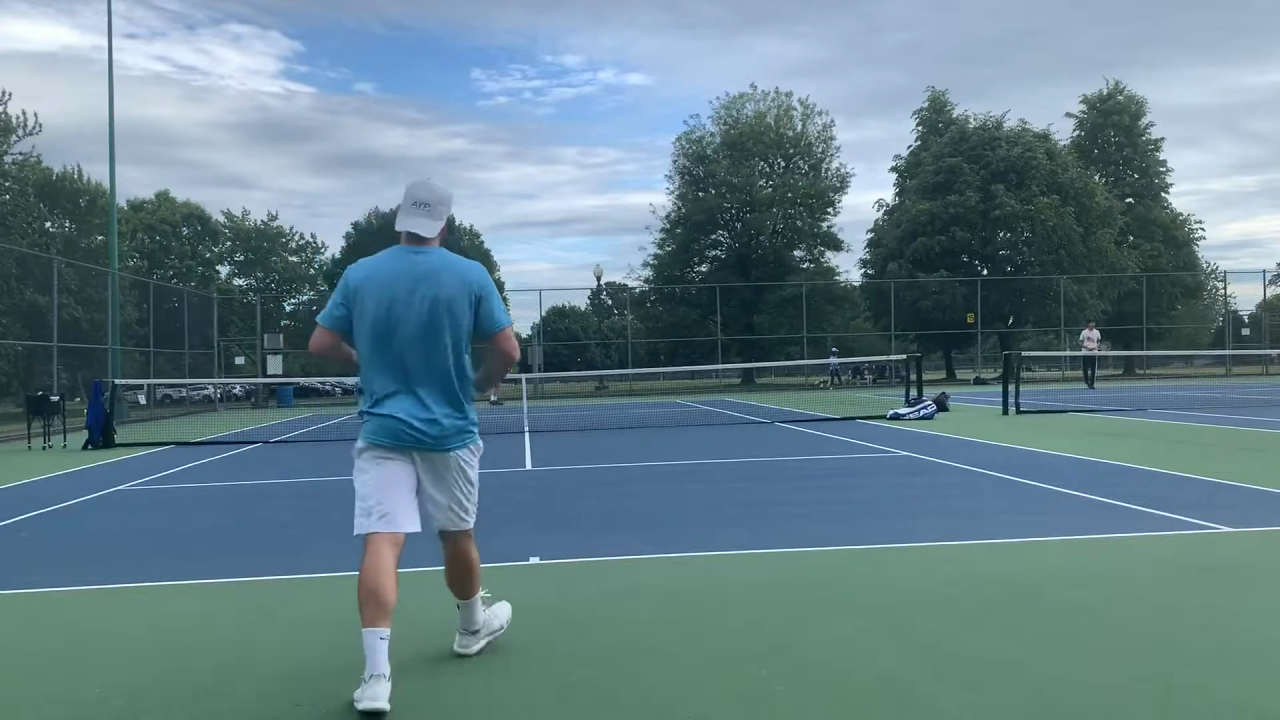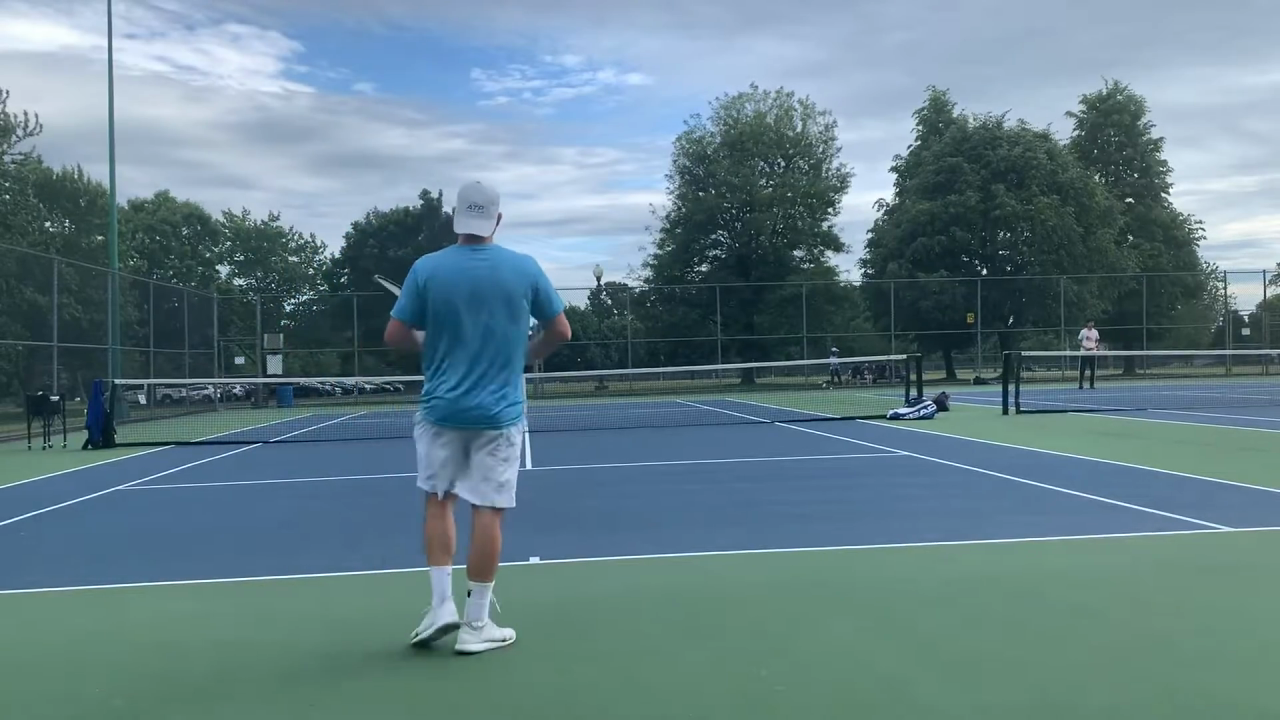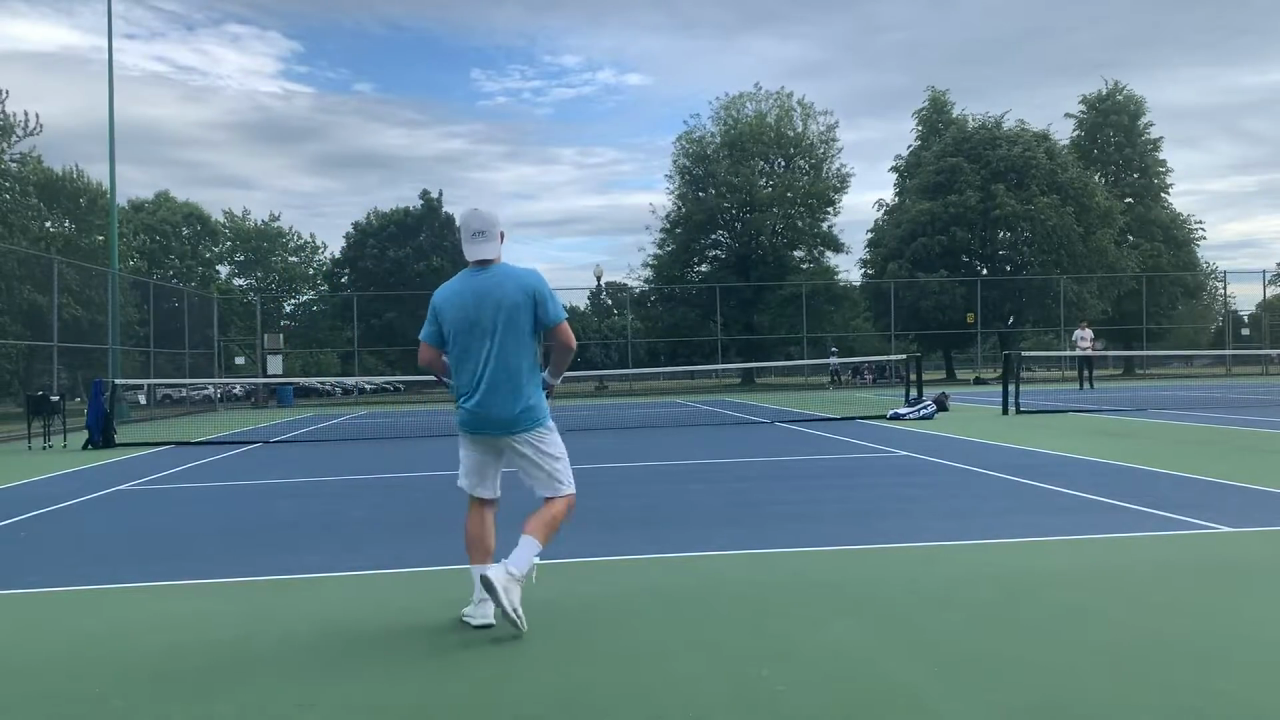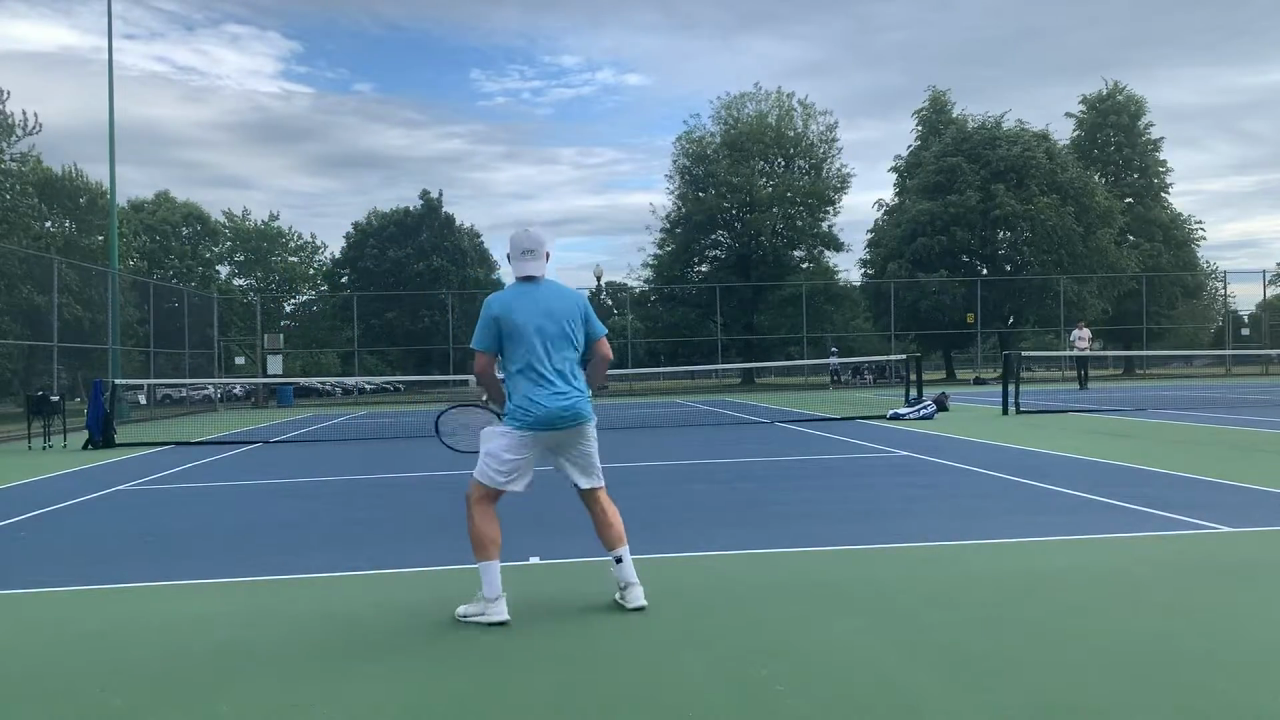
dt=0.4s
person 1, frame 1
left shoulder: (359, 274)
right shoulder: (471, 276)
left elbow: (321, 344)
right elbow: (508, 351)
right wrist: (477, 387)
left hip: (383, 431)
right hip: (451, 431)
left knee: (382, 543)
right knee: (457, 537)
left ankle: (376, 675)
right ankle: (472, 629)
person 1, frame 2
left shoulder: (426, 268)
right shoulder: (525, 268)
left elbow: (394, 335)
right elbow: (561, 332)
left hip: (441, 409)
right hip: (499, 411)
left knee: (438, 501)
right knee: (488, 512)
left ankle: (442, 604)
right ankle: (475, 624)
person 1, frame 3
left shoulder: (444, 295)
right shoulder: (529, 281)
left elbow: (427, 360)
right elbow: (566, 343)
right wrist: (551, 378)
left hip: (473, 418)
right hip: (526, 416)
left knee: (480, 503)
right knee: (560, 498)
left ankle: (482, 601)
right ankle: (508, 573)
person 1, frame 4
left shoulder: (496, 304)
right shoulder: (575, 299)
left elbow: (482, 367)
right elbow: (604, 356)
left wrist: (502, 402)
left hip: (524, 420)
right hip: (575, 415)
left knee: (479, 499)
right knee: (596, 496)
left ankle: (491, 599)
right ankle: (630, 586)
